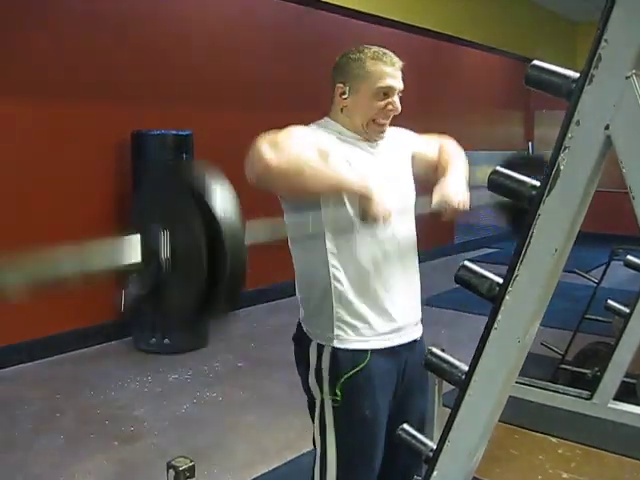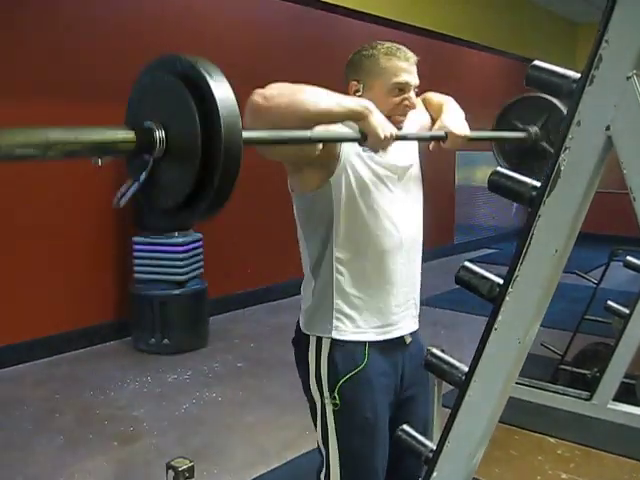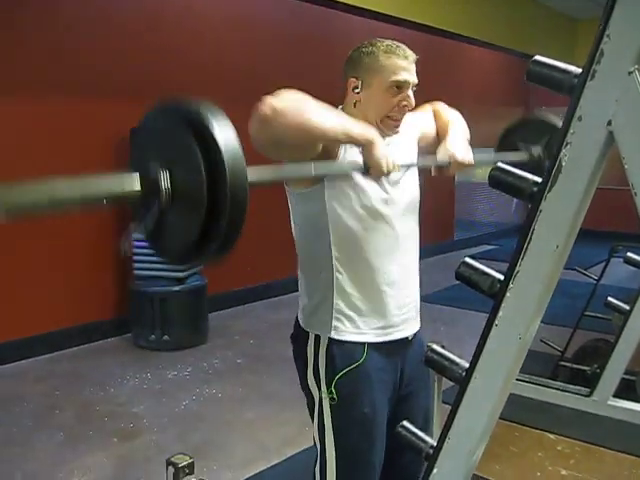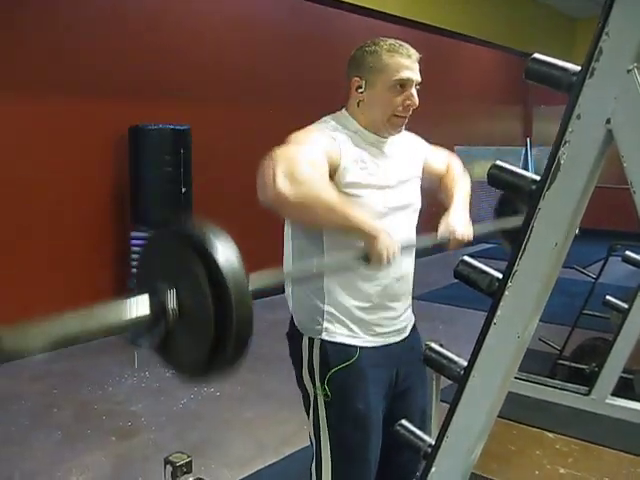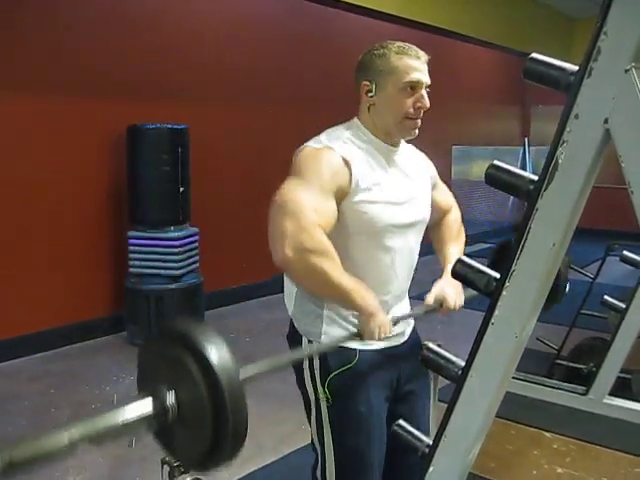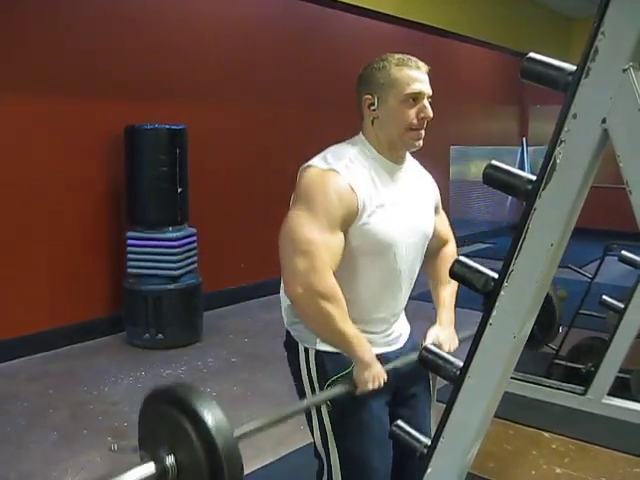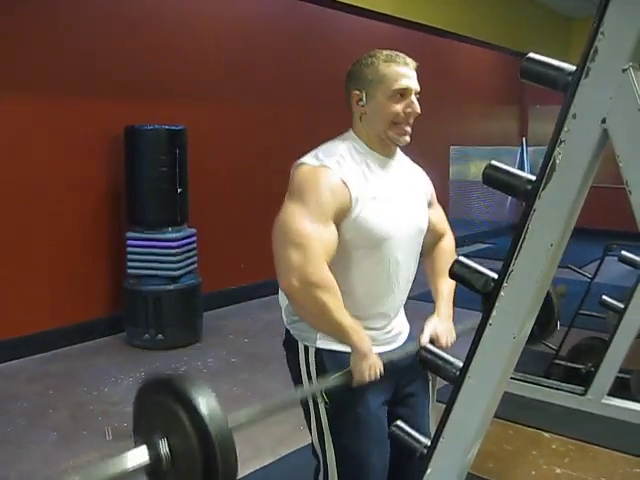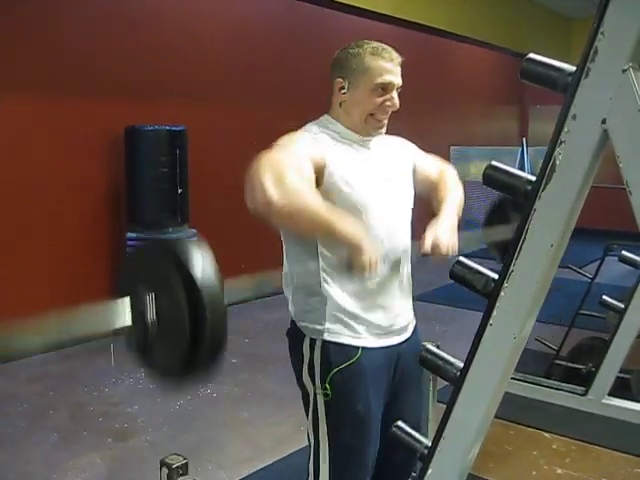
dt=0.2s
person 1, frame 1
left shoulder: (398, 144)
right shoulder: (314, 148)
left elbow: (445, 147)
right elbow: (267, 159)
left wrist: (454, 177)
right wrist: (360, 188)
left hip: (407, 338)
right hip: (345, 348)
person 1, frame 2
left shoulder: (403, 131)
right shoulder: (324, 143)
left elbow: (437, 100)
right elbow: (264, 105)
left wrist: (452, 115)
right wrist: (361, 111)
left hip: (405, 336)
right hip: (344, 345)
person 1, frame 3
left shoulder: (405, 132)
right shoulder: (323, 140)
left elbow: (443, 113)
right elbow: (272, 114)
left wrist: (457, 139)
right wrist: (366, 136)
left hip: (407, 334)
right hip: (344, 344)
person 1, frame 4
left shoulder: (407, 145)
right shoulder: (321, 143)
left elbow: (451, 167)
right elbow: (280, 185)
left wrist: (457, 208)
right wrist: (370, 229)
left hip: (401, 334)
right hip: (339, 345)
person 1, frame 5
left shoulder: (418, 162)
right shoulder: (329, 159)
left elbow: (447, 213)
right elbow: (293, 246)
left wrist: (450, 273)
right wrist: (364, 306)
left hip: (399, 335)
right hip: (338, 347)
person 1, frame 6
left shoulder: (421, 179)
right shoulder: (332, 179)
left elbow: (442, 246)
right elbow: (307, 284)
left wrist: (444, 318)
right wrist: (361, 357)
left hip: (398, 344)
right hip: (331, 354)
person 1, frame 7
left shoulder: (413, 174)
right shoulder: (326, 174)
left elbow: (440, 239)
right elbow: (302, 275)
left wrist: (443, 311)
right wrist: (357, 347)
left hip: (397, 343)
right hip: (333, 354)
person 1, frame 8
left shoulder: (396, 148)
right shoulder: (308, 149)
left elbow: (444, 176)
right elbow: (268, 193)
left wrist: (446, 218)
right wrist: (354, 238)
left hip: (401, 335)
right hip: (338, 345)
